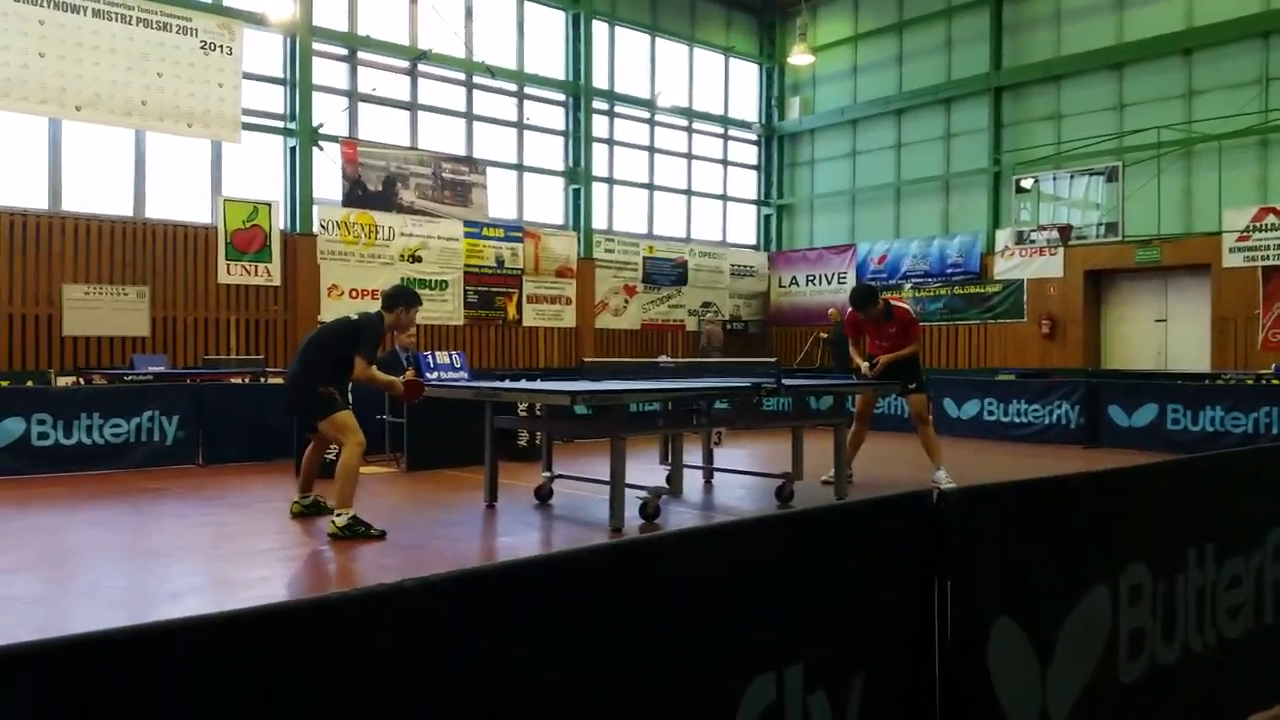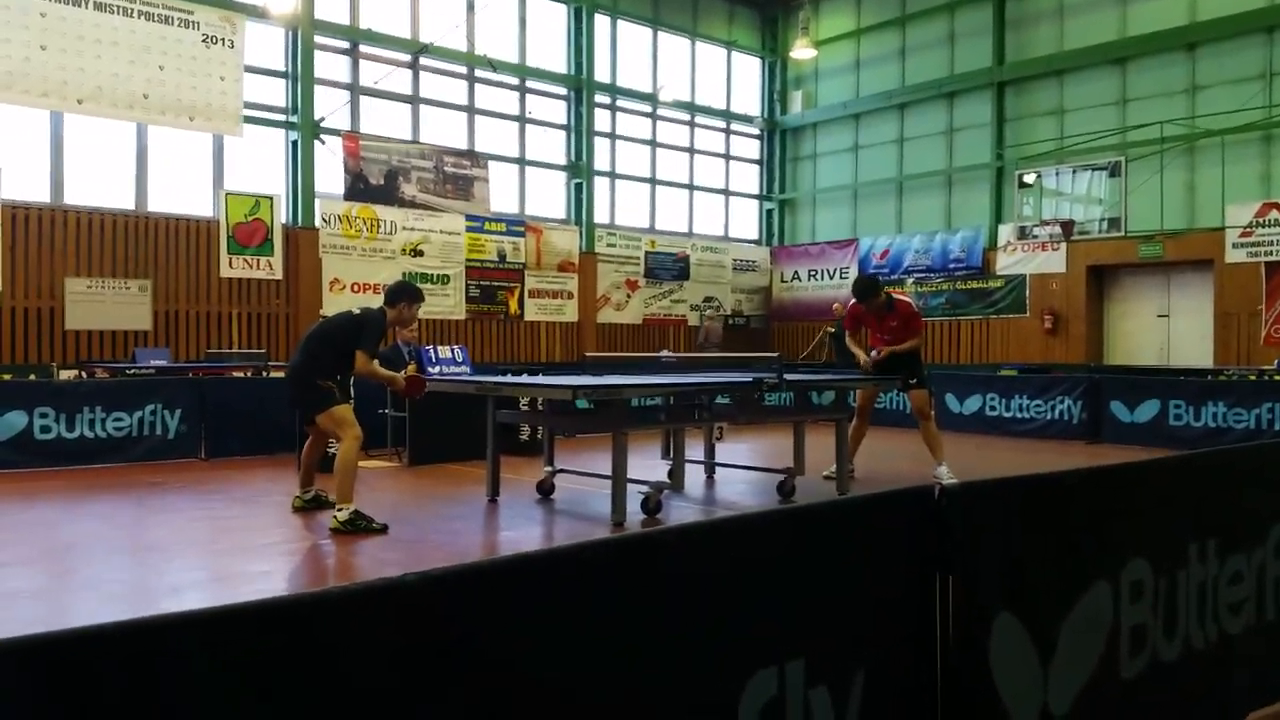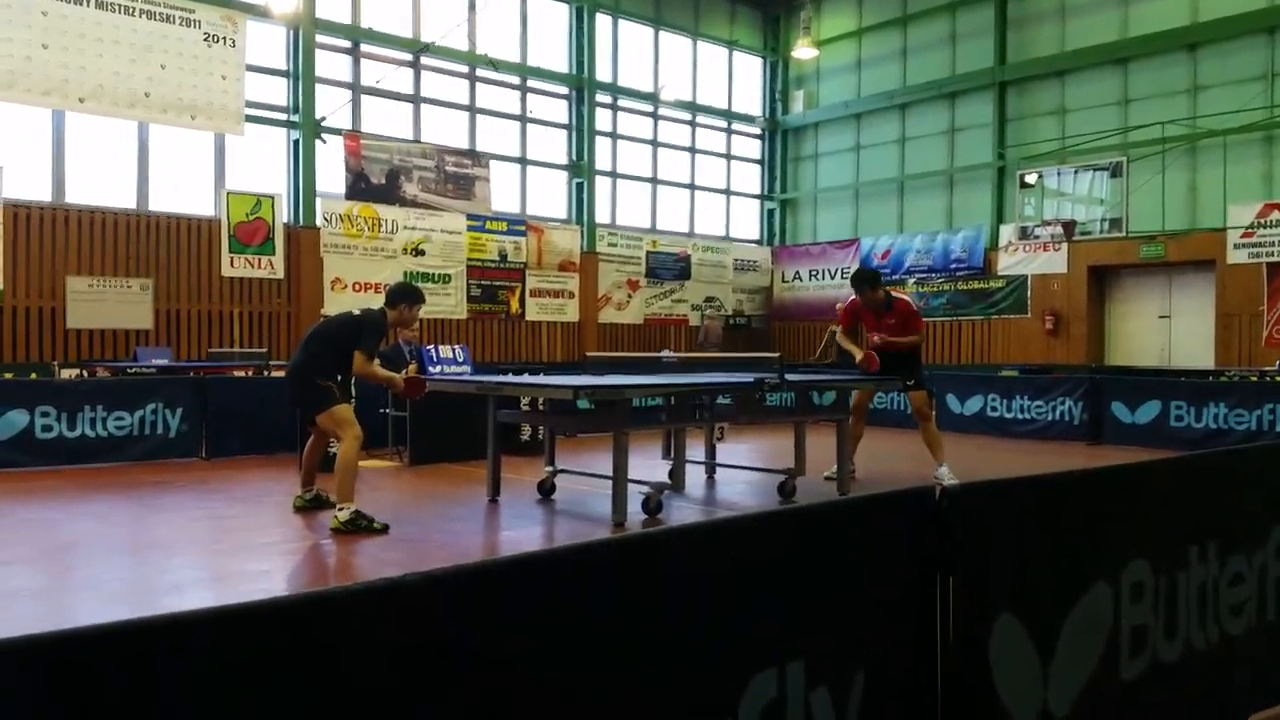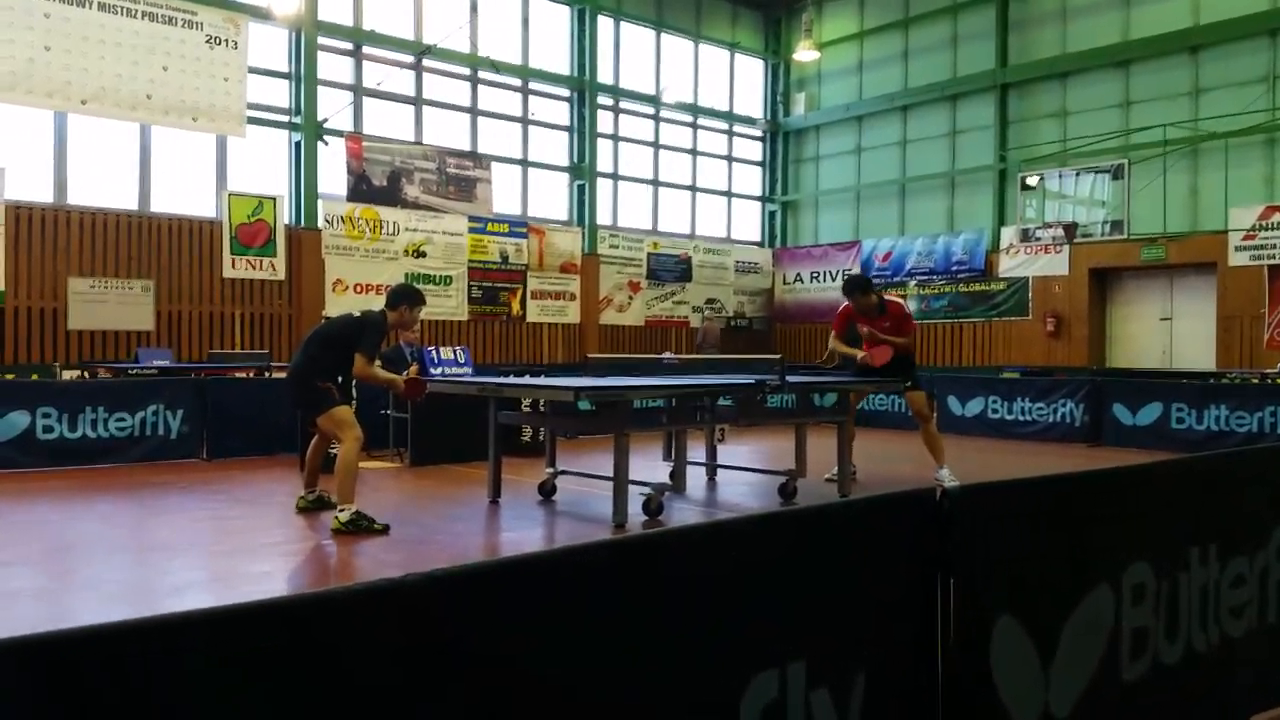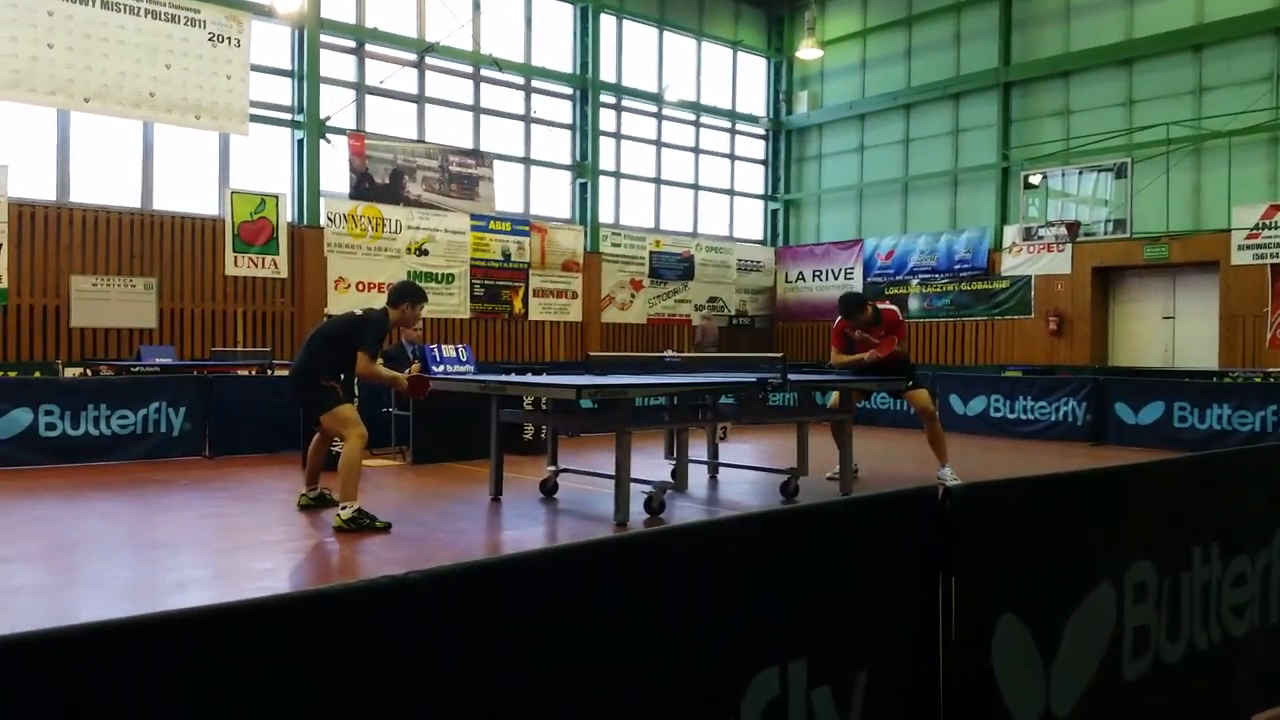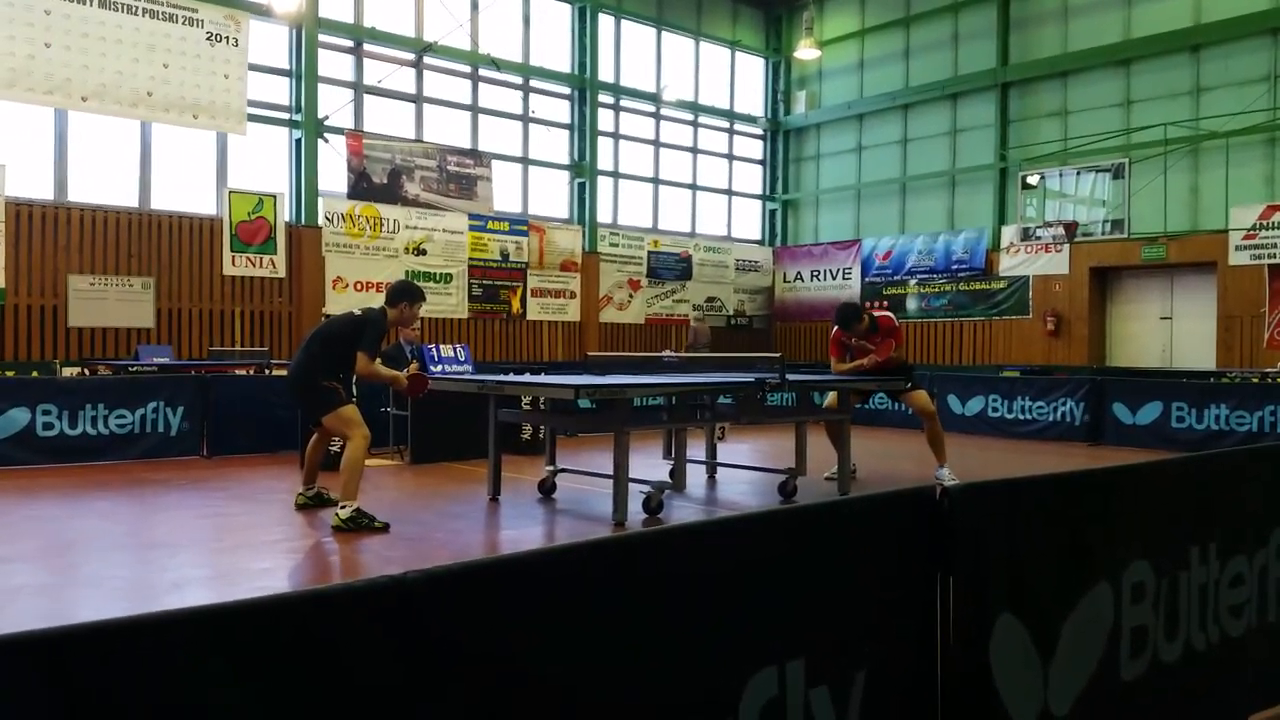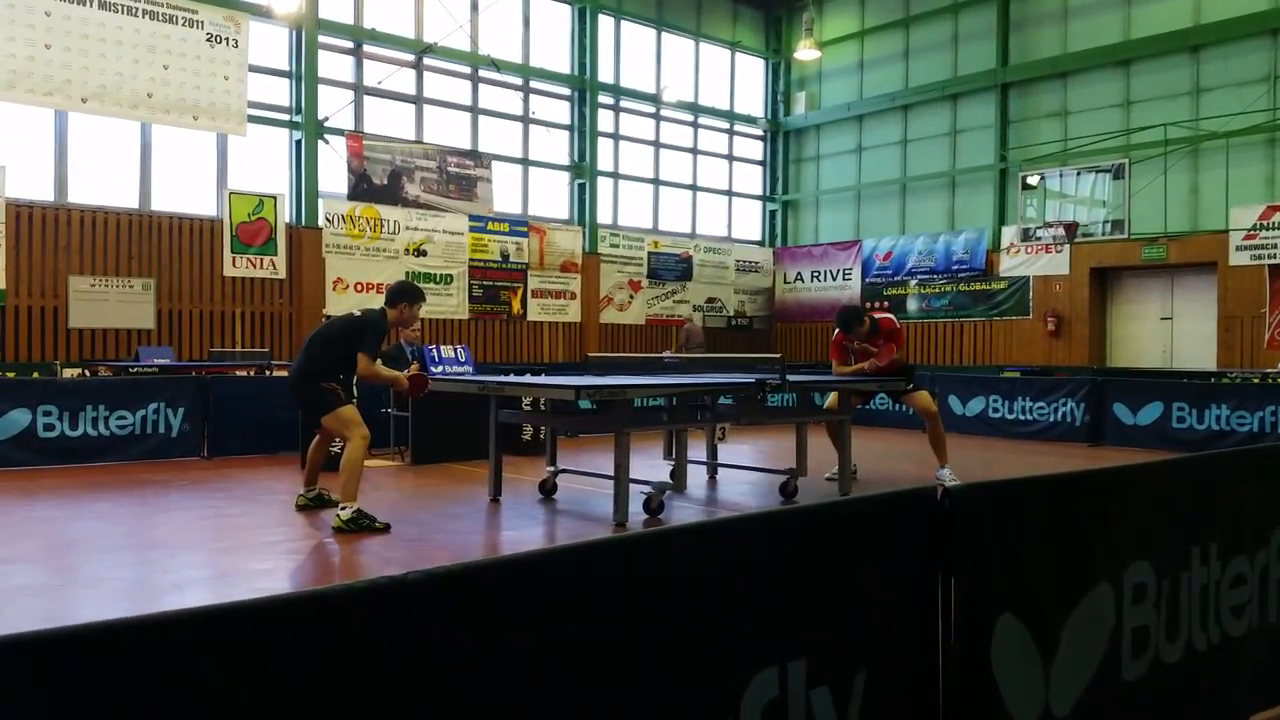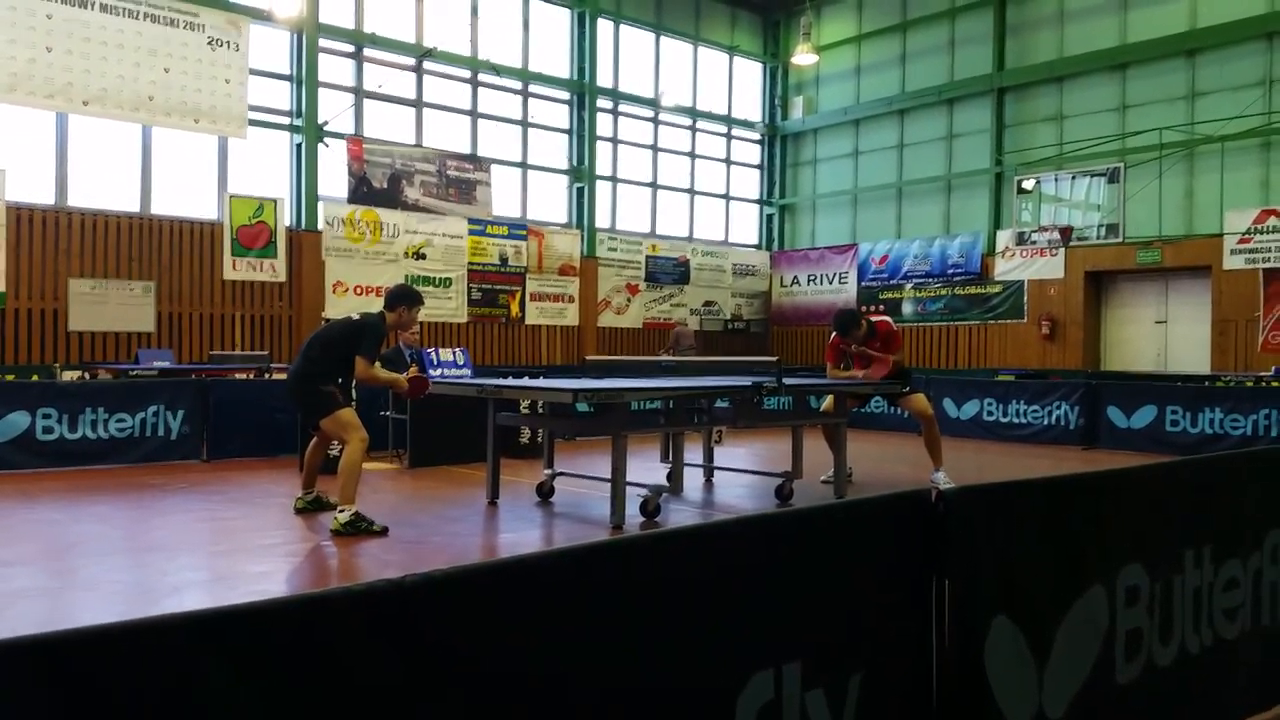
dt=0.2s
person 1, frame 1
left shoulder: (367, 322)
right shoulder: (373, 327)
left elbow: (358, 368)
right elbow: (360, 374)
left wrist: (388, 381)
right wrist: (389, 382)
left hip: (302, 380)
right hip: (313, 383)
left knee: (321, 439)
right knee: (354, 441)
left ankle: (304, 500)
right ankle: (343, 520)
person 1, frame 2
left shoulder: (369, 317)
right shoulder: (375, 322)
left elbow: (360, 362)
right elbow: (362, 368)
left wrist: (390, 377)
right wrist: (391, 377)
left hip: (303, 373)
right hip: (312, 377)
left knee: (321, 433)
right knee: (351, 436)
left ankle: (306, 495)
right ankle: (344, 514)
person 1, frame 3
left shoulder: (371, 318)
right shoulder: (375, 323)
left elbow: (361, 364)
right elbow: (359, 369)
left wrist: (391, 377)
right wrist: (390, 378)
left hip: (304, 373)
right hip: (312, 376)
left knee: (323, 432)
right knee: (351, 435)
left ankle: (307, 494)
right ankle: (345, 514)
person 1, frame 4
left shoulder: (371, 320)
right shoulder: (375, 324)
left elbow: (362, 366)
right elbow: (360, 371)
left wrist: (393, 379)
right wrist: (391, 380)
left hip: (306, 374)
right hip: (312, 378)
left knee: (327, 433)
right knee: (351, 437)
left ankle: (310, 495)
right ankle: (346, 514)
person 1, frame 5
left shoulder: (373, 318)
right shoulder: (377, 322)
left elbow: (364, 364)
right elbow: (363, 369)
left wrist: (397, 377)
right wrist: (393, 378)
left hip: (308, 373)
right hip: (315, 376)
left knee: (328, 431)
right knee: (355, 435)
left ankle: (311, 493)
right ankle: (348, 512)
person 1, frame 6
left shoulder: (371, 317)
right shoulder: (376, 322)
left elbow: (363, 363)
right elbow: (363, 369)
left wrist: (395, 376)
right wrist: (393, 377)
left hip: (306, 374)
right hip: (315, 378)
left knee: (326, 431)
right knee: (359, 435)
left ankle: (308, 493)
right ankle: (347, 512)
person 1, frame 7
left shoulder: (371, 318)
right shoulder: (376, 323)
left elbow: (364, 364)
right elbow: (364, 370)
left wrist: (396, 375)
right wrist: (394, 378)
left hip: (307, 375)
right hip: (315, 379)
left knee: (327, 433)
right knee: (358, 436)
left ankle: (309, 494)
right ankle: (347, 513)
person 1, frame 8
left shoulder: (370, 322)
right shoulder: (375, 327)
left elbow: (363, 366)
right elbow: (362, 373)
left wrist: (396, 378)
right wrist: (393, 380)
left hip: (306, 378)
right hip: (313, 382)
left knee: (325, 435)
right knee: (357, 438)
left ankle: (307, 497)
right ankle: (345, 515)
person 2, frame 1
left shoulder: (904, 311)
right shoulder: (853, 315)
left elbow: (916, 345)
right elbow: (852, 346)
left wrist: (890, 358)
right wrist: (861, 364)
left hip: (905, 362)
right hip: (876, 362)
left knee: (921, 417)
right knee: (860, 415)
left ankle: (939, 472)
person 2, frame 2
left shoulder: (905, 305)
right shoulder: (855, 308)
left elbow: (918, 340)
right elbow: (849, 338)
left wrist: (891, 350)
right wrist: (860, 354)
left hip: (906, 356)
right hip: (877, 356)
left knee: (923, 412)
right knee: (861, 410)
left ankle: (941, 467)
right ankle: (846, 464)
person 2, frame 3
left shoulder: (904, 304)
right shoulder: (853, 304)
left elbow: (919, 338)
right elbow: (840, 335)
left wrist: (889, 340)
right wrist: (856, 351)
left hip: (905, 357)
right hip: (876, 356)
left knee: (922, 413)
right knee: (857, 409)
left ankle: (941, 468)
person 2, frame 4
left shoulder: (897, 306)
right shoulder: (847, 310)
left elbow: (909, 343)
right elbow: (833, 342)
left wrist: (877, 336)
right wrist: (856, 352)
left hip: (899, 360)
left knee: (923, 413)
left ankle: (942, 469)
person 2, frame 5
left shoulder: (892, 314)
right shoulder: (842, 323)
left elbow: (902, 352)
right elbow: (835, 359)
left wrist: (871, 341)
right wrist: (863, 355)
left hip: (896, 366)
right hip: (866, 366)
left knee: (928, 411)
right knee: (834, 408)
left ankle: (944, 468)
person 2, frame 6
left shoulder: (888, 320)
right shoulder: (839, 332)
left elbow: (899, 358)
right elbow: (836, 368)
left wrist: (868, 348)
right wrist: (862, 362)
left hip: (894, 371)
right hip: (862, 372)
left knee: (928, 411)
right knee: (829, 409)
left ankle: (943, 468)
person 2, frame 7
left shoulder: (889, 322)
right shoulder: (840, 335)
left elbow: (900, 359)
right elbow: (837, 370)
left wrist: (870, 350)
right wrist: (863, 365)
left hip: (896, 373)
right hip: (863, 374)
left knee: (931, 411)
right knee: (830, 410)
left ankle: (943, 469)
person 2, frame 8
left shoulder: (886, 325)
right shoulder: (837, 338)
left elbow: (898, 361)
right elbow: (831, 372)
left wrist: (867, 353)
right wrist: (856, 373)
left hip: (893, 376)
right hip: (859, 377)
left knee: (926, 414)
right knee: (827, 413)
left ankle: (938, 471)
